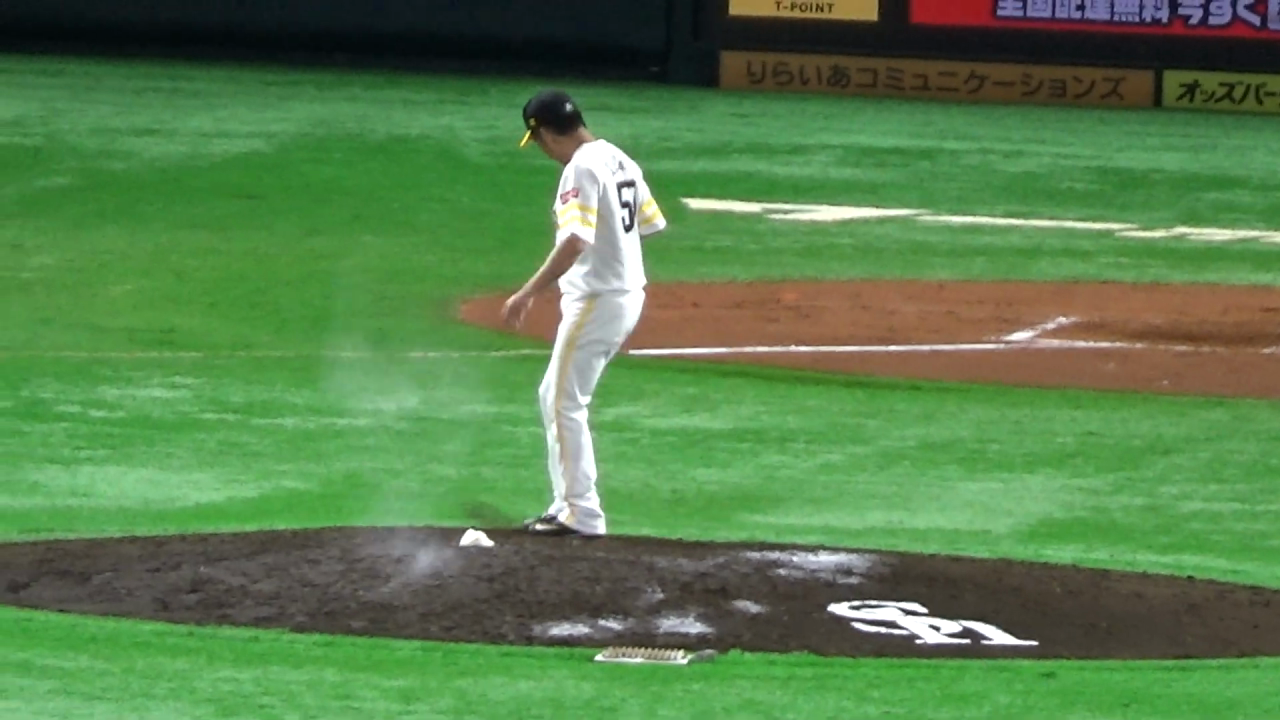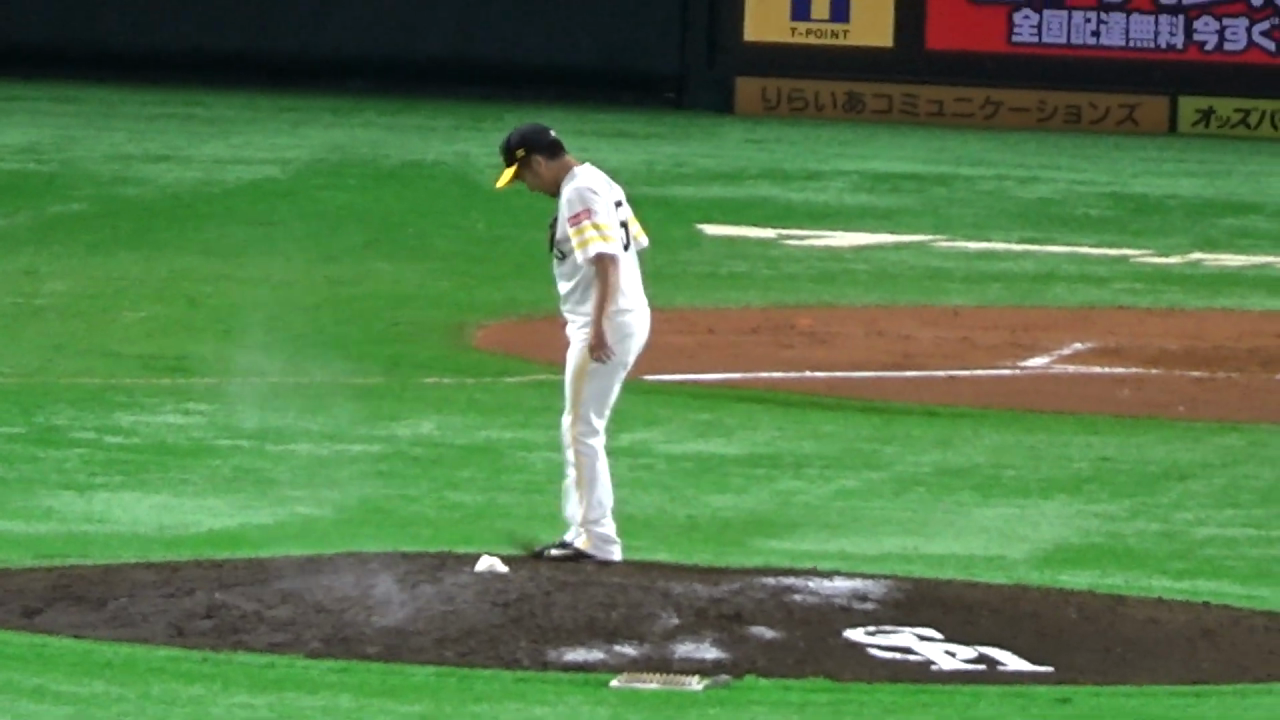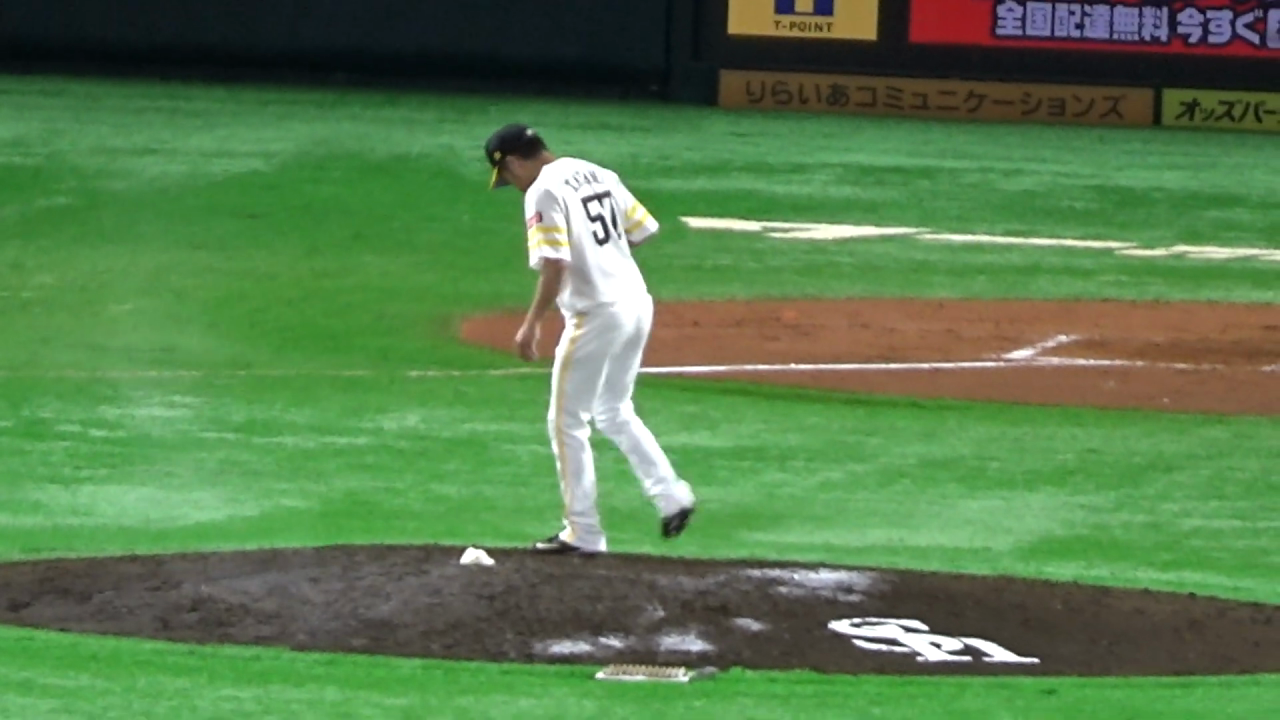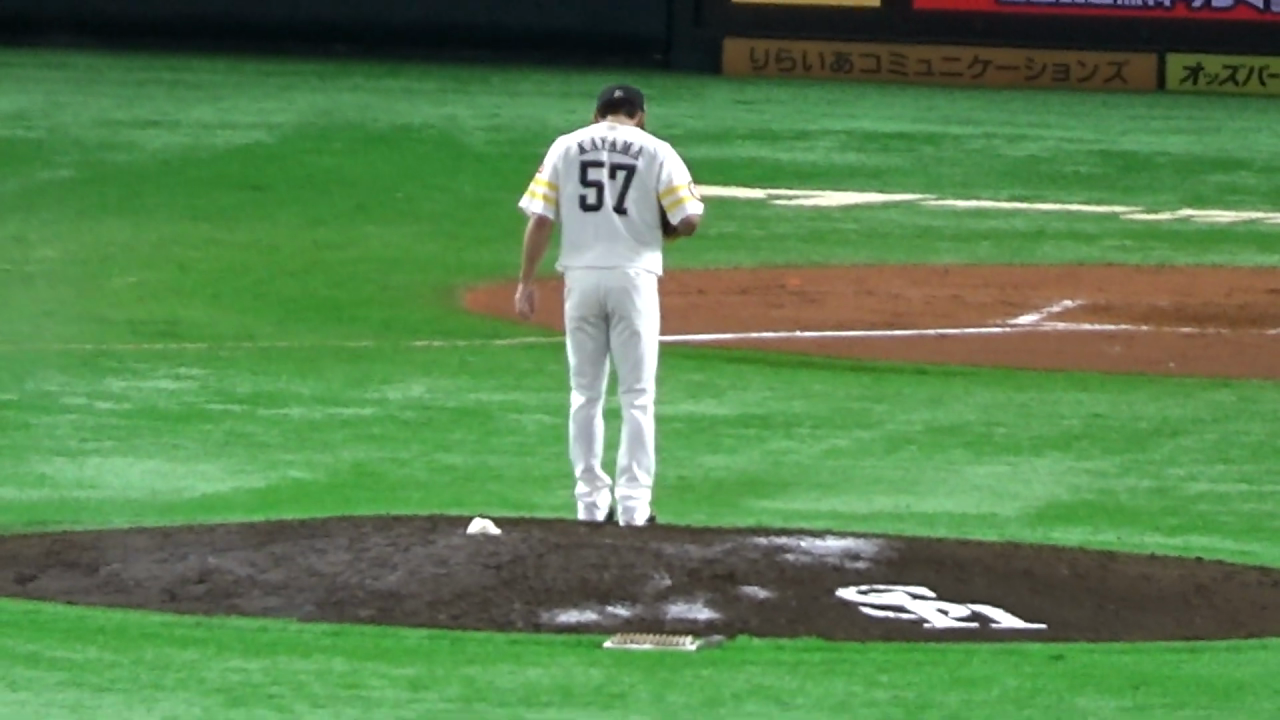
dt=0.7s
person 1, frame 1
left shoulder: (581, 169)
right shoulder: (621, 160)
left elbow: (574, 243)
right elbow: (652, 224)
left wrist: (528, 292)
left hip: (598, 301)
right hip: (626, 296)
left knee: (567, 406)
right knee: (554, 396)
left ankle: (583, 514)
right ankle: (567, 504)
person 1, frame 2
left shoulder: (579, 191)
right shoulder: (598, 182)
left elbow: (605, 259)
right elbow: (636, 244)
left wrist: (599, 323)
left hip: (610, 323)
right hip: (628, 317)
left knee: (581, 430)
right knee: (584, 428)
left ankle: (597, 541)
right ankle: (583, 531)
person 1, frame 3
left shoulder: (543, 191)
right shoulder: (599, 174)
left elbow: (555, 266)
right elbow: (643, 230)
left wrist: (532, 322)
left hip: (596, 314)
right hip: (636, 305)
left knee: (568, 422)
right knee: (615, 413)
left ankle: (583, 533)
right ankle: (670, 494)
person 1, frame 4
left shoulder: (565, 146)
right shoulder: (657, 150)
left elbow: (540, 219)
right elbow: (689, 220)
left wrist: (526, 281)
right wrist: (663, 232)
left hip: (581, 279)
right hip: (633, 279)
left knee: (586, 394)
right knee: (636, 396)
left ankle: (591, 501)
right ankle: (633, 506)
